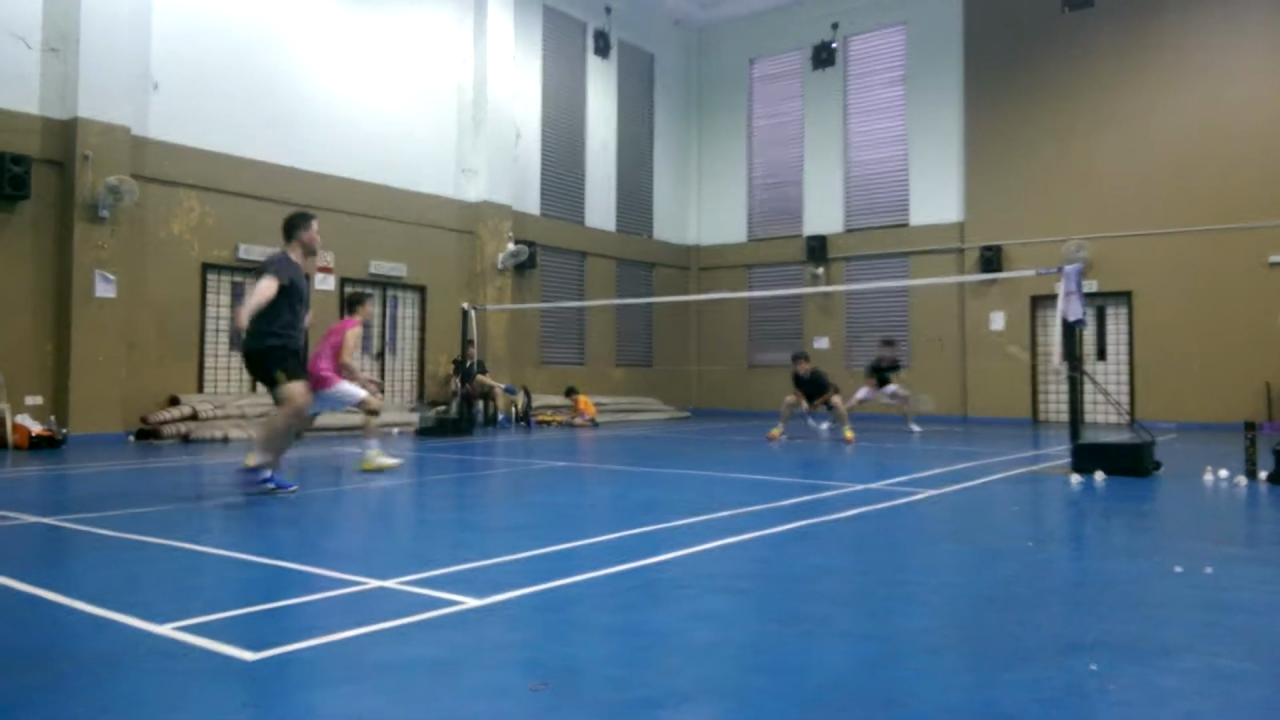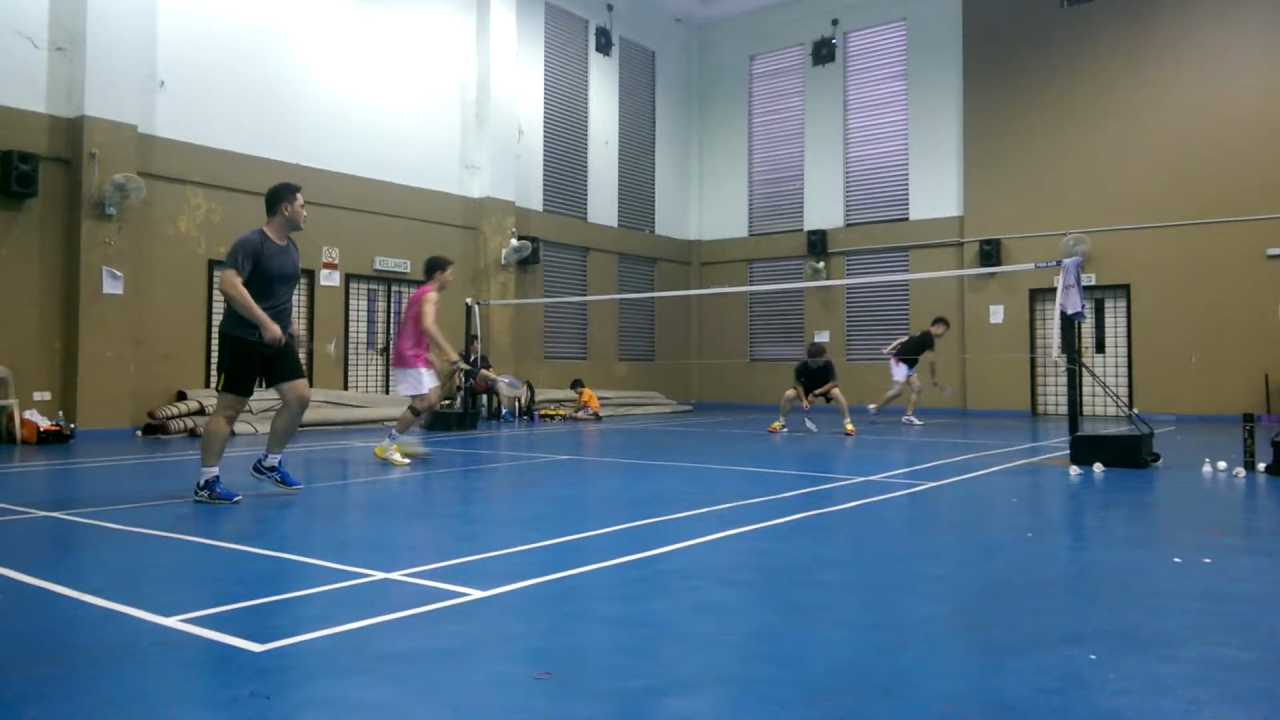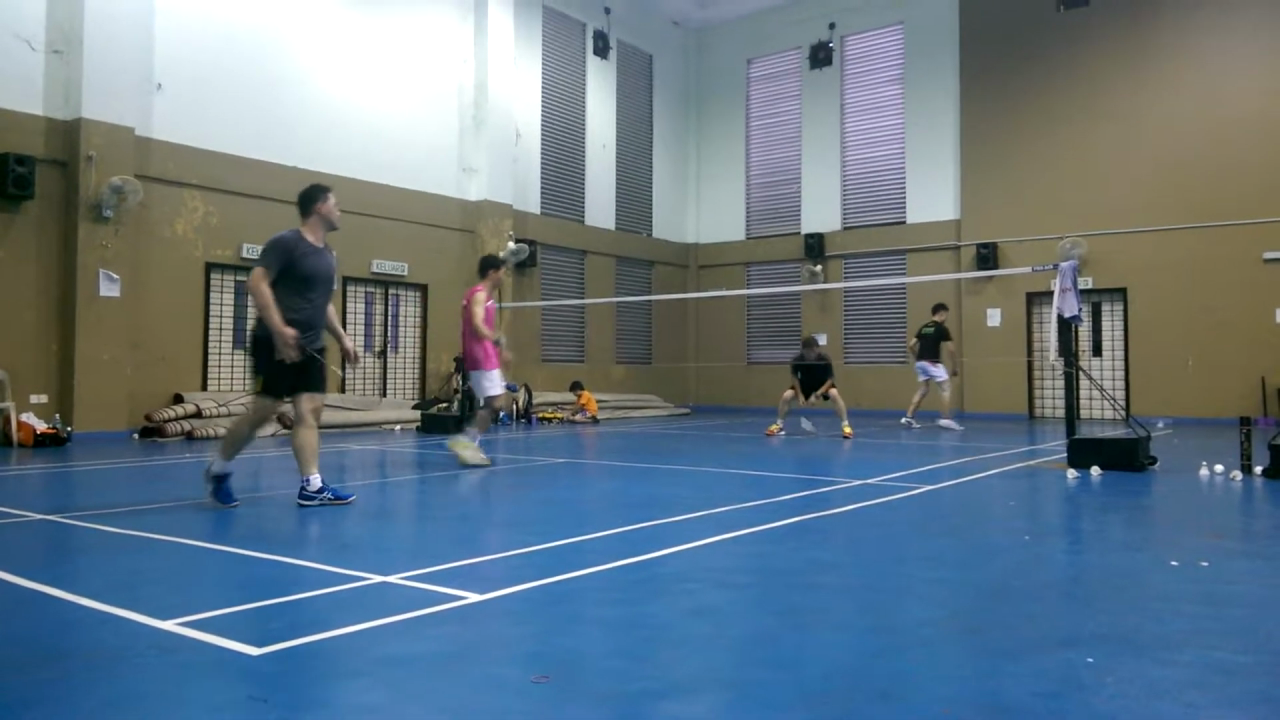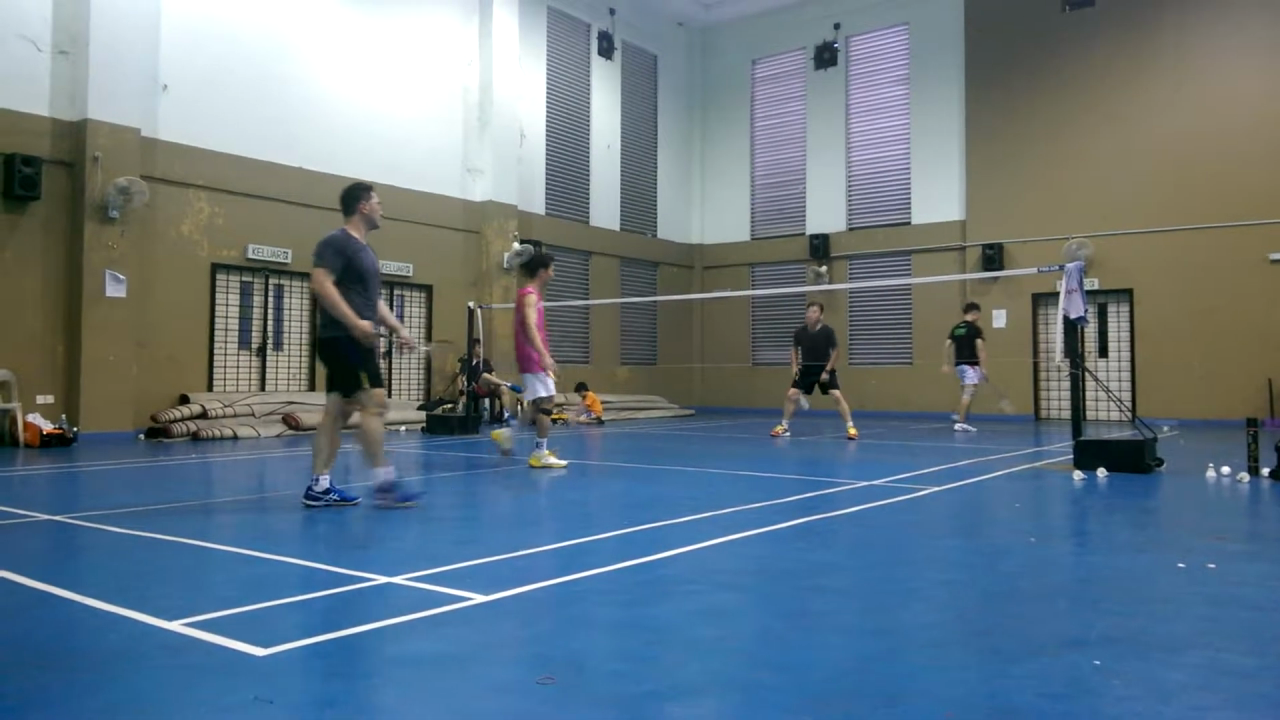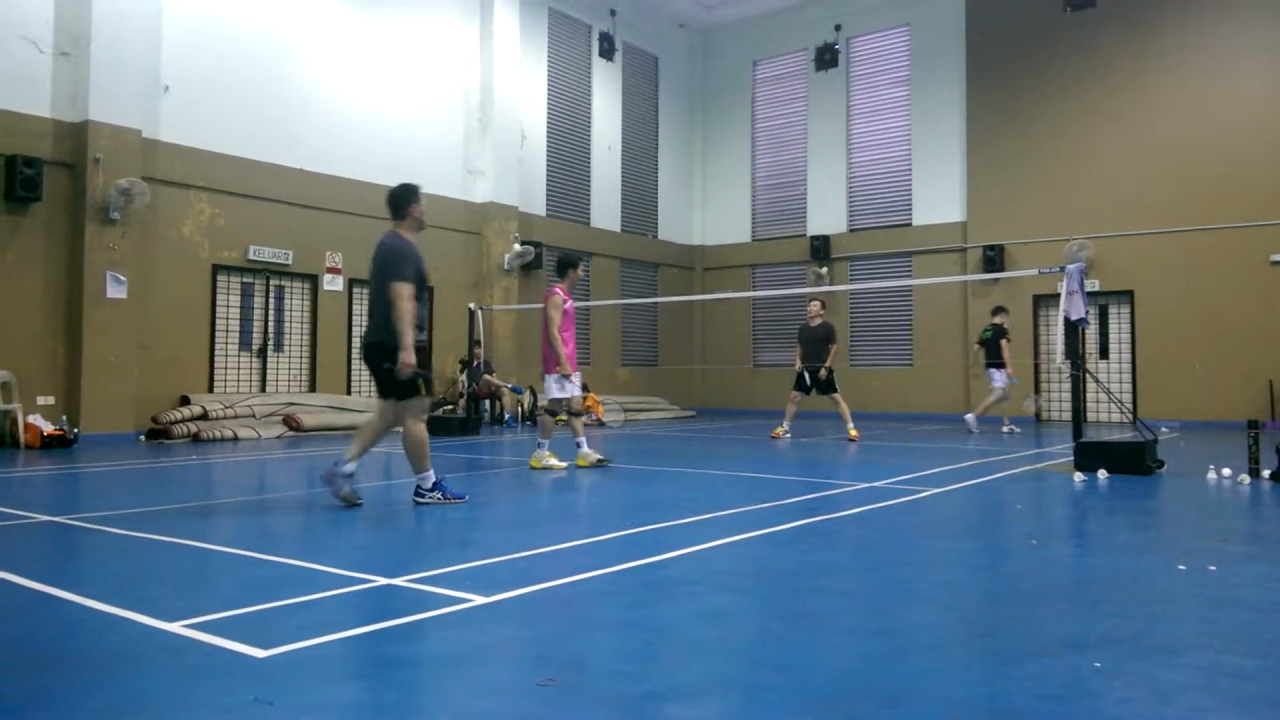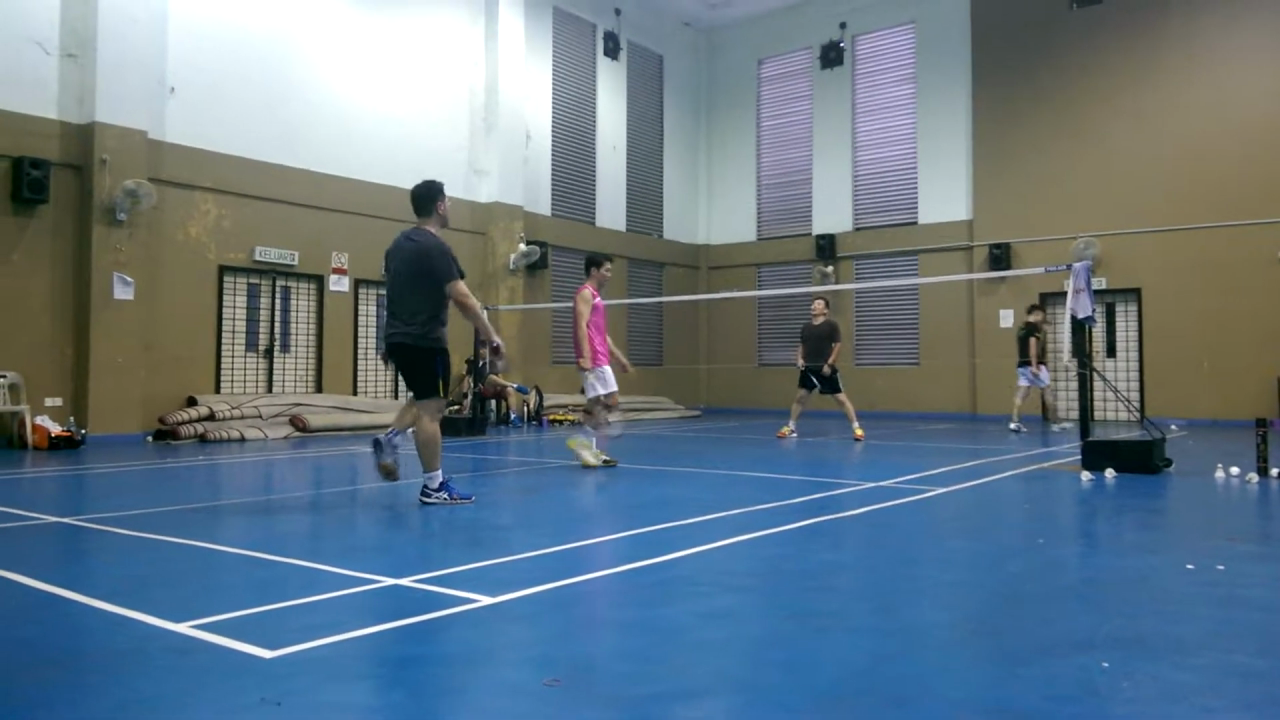
dt=0.4s
person 1, frame 1
left shoulder: (299, 272)
right shoulder: (280, 264)
right elbow: (265, 288)
right wrist: (246, 311)
left hip: (286, 350)
right hip: (268, 348)
left knee: (299, 412)
right knee: (297, 401)
left ankle: (265, 473)
right ankle: (257, 462)
person 1, frame 2
left shoulder: (291, 248)
right shoulder: (250, 244)
right elbow: (228, 285)
left wrist: (287, 326)
right wrist: (264, 323)
left hip: (277, 339)
right hip: (242, 338)
left knee: (299, 397)
right knee: (229, 409)
left ankle: (269, 462)
right ankle: (206, 482)
person 1, frame 3
left shoulder: (327, 254)
right shoulder: (286, 243)
right elbow: (257, 282)
left wrist: (343, 339)
right wrist: (278, 328)
left hip: (310, 346)
right hip: (275, 343)
left knee: (309, 413)
right knee: (264, 411)
left ankle: (312, 486)
right ankle: (219, 469)
person 1, frame 4
left shoulder: (365, 249)
right shoulder: (337, 242)
left elbow: (374, 300)
right elbow: (321, 284)
left wrist: (398, 329)
right wrist: (354, 323)
left hip: (361, 342)
right hip: (343, 339)
left knee: (337, 412)
right knee: (374, 405)
left ankle: (319, 486)
right ankle: (383, 482)
person 1, frame 5
left shoulder: (391, 245)
right shoulder: (403, 249)
right elbow: (403, 299)
right wrist: (406, 347)
left hip: (381, 344)
right hip: (394, 346)
left knee: (390, 413)
right knee: (415, 413)
left ankle: (344, 466)
right ankle: (427, 486)
person 1, frame 6
left shoulder: (398, 244)
right shoulder: (436, 248)
right elbow: (462, 298)
right wrist: (491, 335)
left hip: (398, 338)
right hip: (424, 341)
left knee: (424, 399)
right knee: (431, 410)
left ankle: (389, 439)
right ankle: (434, 486)
person 2, frame 1
left shoulder: (339, 326)
right shoulder: (354, 327)
right elbow: (345, 360)
left wrist: (361, 379)
right wrist: (361, 381)
left hip: (316, 379)
right hip: (326, 378)
right knee: (373, 405)
right ankle: (373, 456)
person 2, frame 2
left shoulder: (421, 293)
right shoulder: (430, 294)
right elbow: (427, 326)
left wrist: (426, 355)
right wrist: (449, 352)
left hip: (414, 356)
right hip: (411, 357)
left knee: (435, 396)
right knee: (422, 403)
right ankle: (388, 446)
person 2, frame 3
left shoulder: (483, 295)
right shoulder: (479, 294)
right elbow: (476, 323)
left wrist: (498, 350)
right wrist: (494, 337)
left hip: (486, 358)
right hip: (481, 359)
left knee: (489, 405)
right knee: (496, 403)
left ankle: (470, 446)
right ankle: (466, 440)
person 2, frame 4
left shoulder: (533, 295)
right shoulder: (530, 295)
right elbow: (531, 329)
left wrist: (546, 356)
right wrist: (544, 355)
left hip: (535, 359)
right hip: (534, 360)
left knee: (538, 405)
right knee: (546, 404)
left ankle: (506, 433)
right ankle: (540, 453)
person 2, frame 5
left shoulder: (564, 296)
right shoulder: (555, 296)
right elbow: (553, 332)
right wrist: (562, 362)
left hip: (569, 363)
right hip: (559, 363)
left knee: (576, 406)
right knee: (554, 406)
left ankle: (584, 452)
right ankle: (540, 454)
person 2, frame 6
left shoulder: (595, 296)
right shoulder: (585, 293)
right elbow: (582, 327)
left wrist: (619, 356)
right wrist: (586, 356)
left hip: (600, 359)
right hip: (593, 359)
left knee: (595, 404)
right knee: (611, 400)
left ankle: (591, 450)
right ankle: (583, 440)
